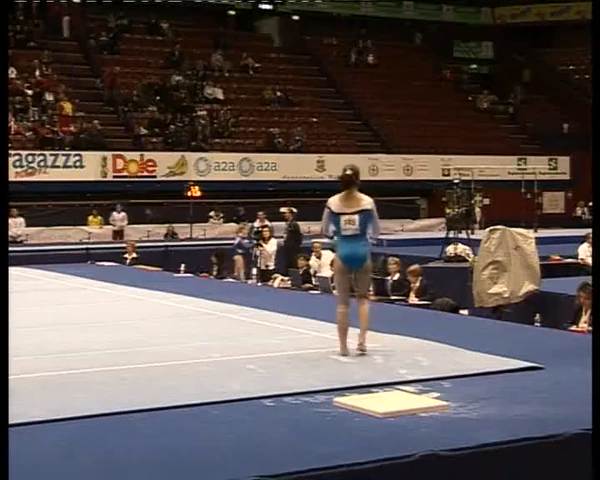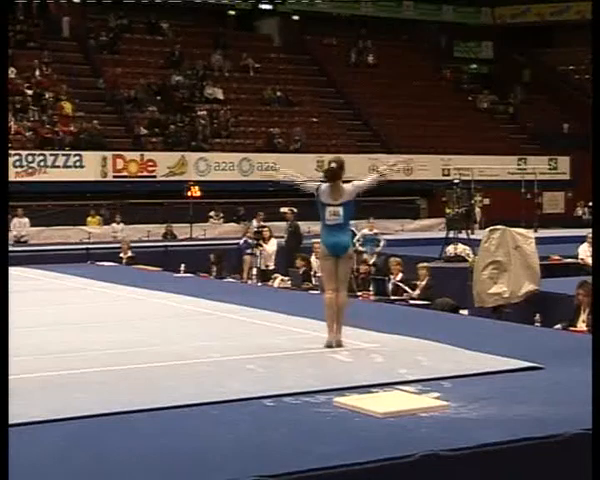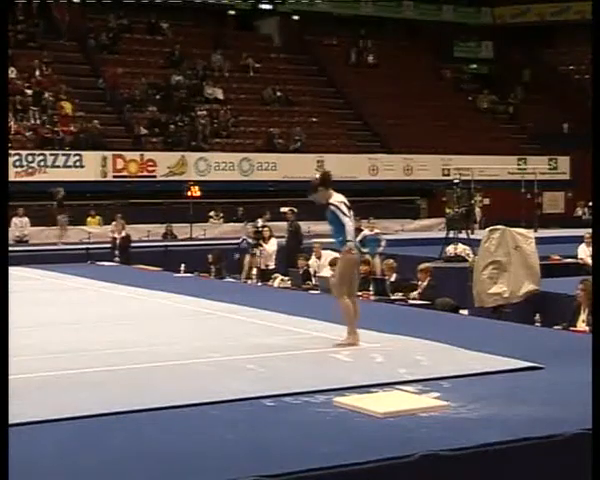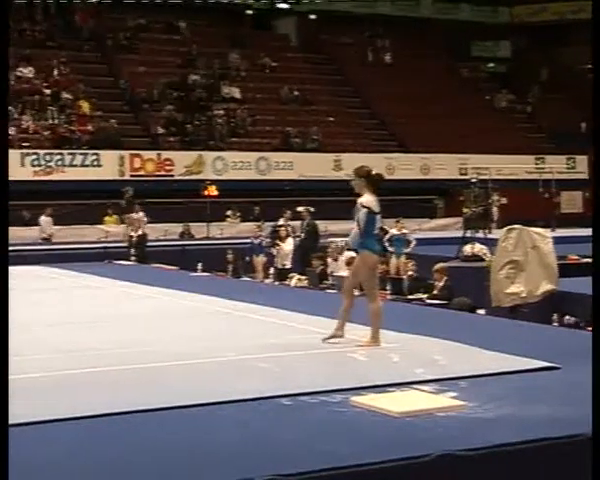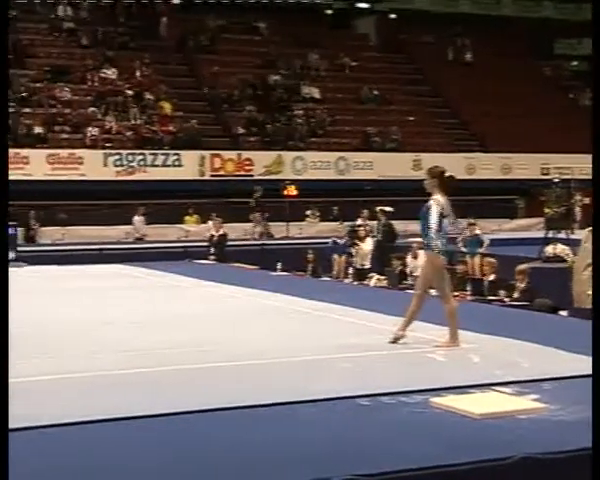
dt=1s
person 1, frame 1
left shoulder: (332, 202)
right shoulder: (368, 201)
left elbow: (325, 229)
right elbow: (376, 231)
left hip: (343, 254)
right hip: (362, 253)
left knee: (343, 302)
right knee: (363, 297)
left ankle: (343, 346)
right ankle: (362, 339)
person 1, frame 2
left shoulder: (320, 190)
right shoulder: (349, 190)
left elbow: (300, 180)
right elbow: (372, 179)
left wrist: (282, 174)
right wrist: (384, 170)
left hip: (327, 243)
right hip: (345, 243)
left knee: (330, 290)
right knee: (341, 290)
left ankle: (331, 334)
right ankle: (337, 335)
person 1, frame 3
left shoulder: (334, 202)
right shoulder: (337, 200)
left elbow: (349, 222)
left wrist: (350, 244)
left hip: (348, 249)
right hip: (348, 248)
left knee: (340, 293)
right knee: (350, 294)
left ankle: (352, 335)
right ankle: (353, 335)
person 1, frame 4
left shoulder: (363, 201)
right shoulder: (372, 200)
left elbow: (358, 230)
right wrist: (348, 243)
left hip: (367, 251)
right hip: (368, 249)
left knee: (372, 295)
right knee: (347, 289)
left ankle: (375, 338)
right ankle: (339, 328)
person 1, frame 5
left shoulder: (435, 200)
right shoulder: (439, 200)
left elbow: (434, 224)
right elbow: (449, 215)
left wrist: (436, 244)
left hip: (435, 252)
right hip: (433, 251)
left knee: (445, 296)
right knee: (419, 292)
left ankle: (453, 338)
right ankle: (402, 329)
